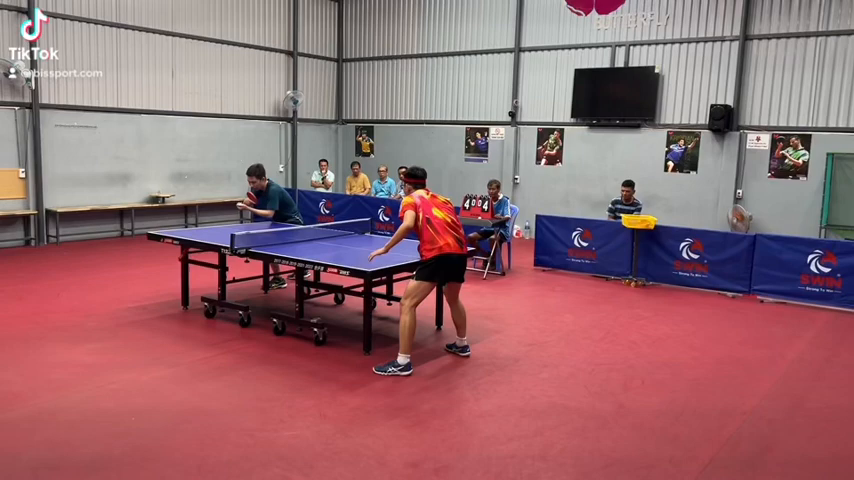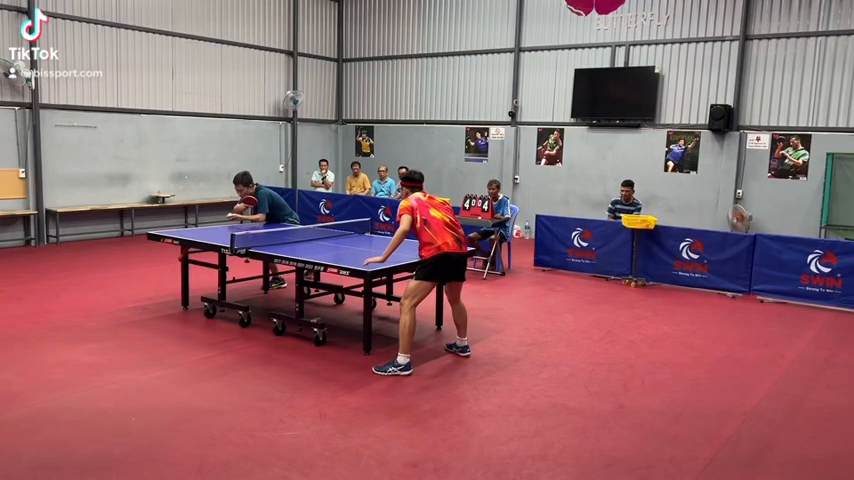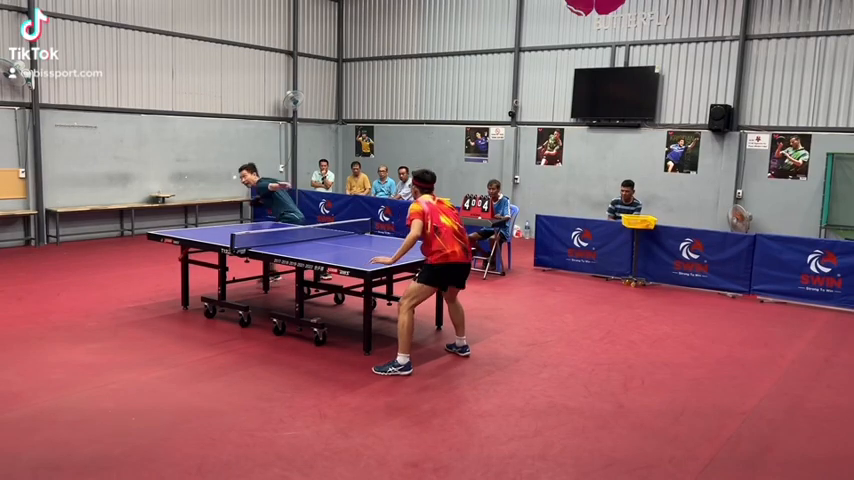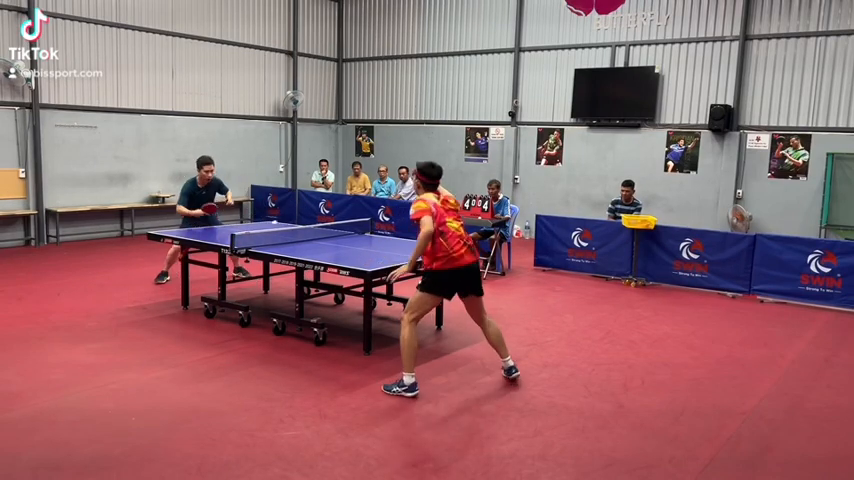
dt=1s
person 1, frame 1
left shoulder: (411, 200)
right shoulder: (443, 200)
left elbow: (408, 225)
left wrist: (385, 248)
left hip: (437, 256)
right hip: (459, 253)
left knee: (407, 304)
right knee: (453, 299)
left ankle: (403, 362)
right ankle: (462, 345)
person 1, frame 2
left shoulder: (408, 203)
right shoulder: (441, 201)
left elbow: (404, 229)
left wrist: (383, 257)
left hip: (438, 256)
right hip: (460, 252)
left knee: (407, 304)
right knee: (454, 299)
left ankle: (403, 362)
right ankle: (462, 344)
person 1, frame 3
left shoulder: (418, 205)
right shoulder: (447, 205)
left elbow: (415, 234)
left wrist: (393, 259)
left hip: (441, 261)
right hip: (463, 260)
left knee: (406, 305)
right knee: (451, 298)
left ankle: (402, 362)
right ankle: (461, 344)
person 1, frame 4
left shoulder: (421, 202)
right shoulder: (447, 198)
left elbow: (427, 230)
left wrist: (409, 266)
right wrist: (435, 185)
left hip: (443, 269)
right hip: (469, 264)
left knee: (408, 319)
right knee: (482, 319)
left ankle: (408, 382)
right ankle: (509, 365)
